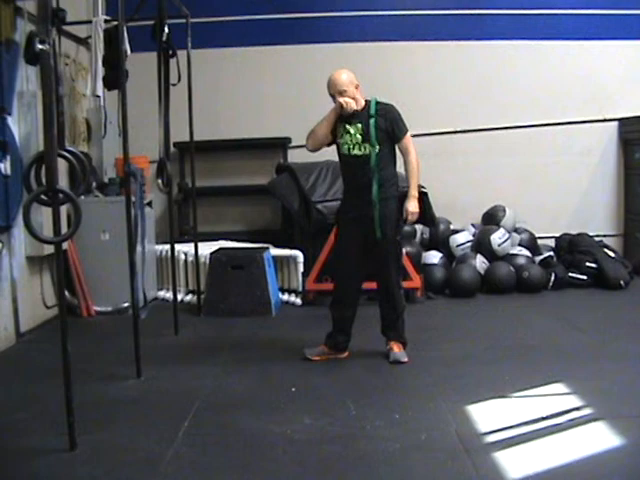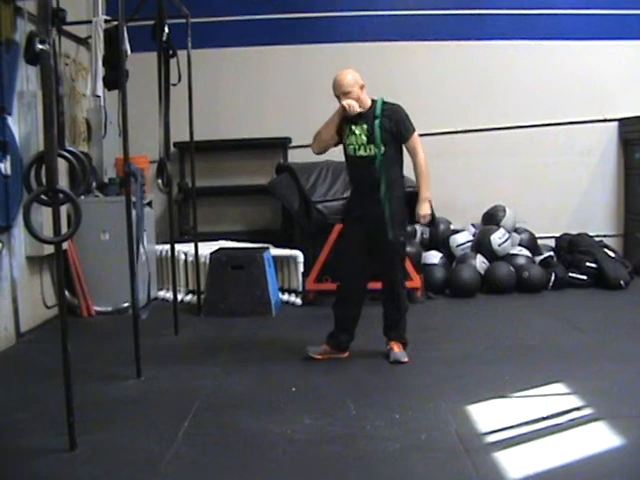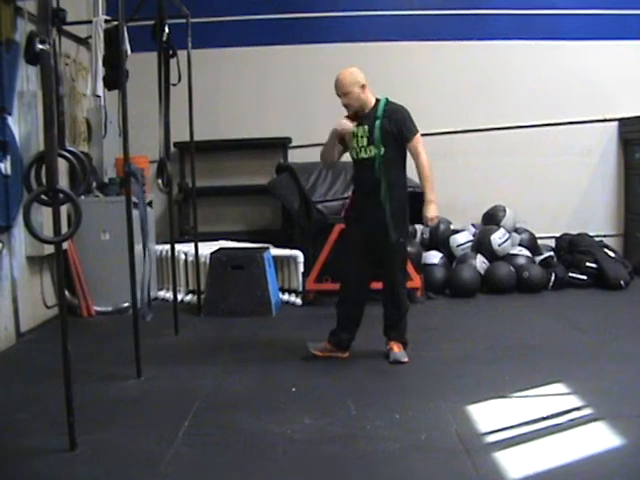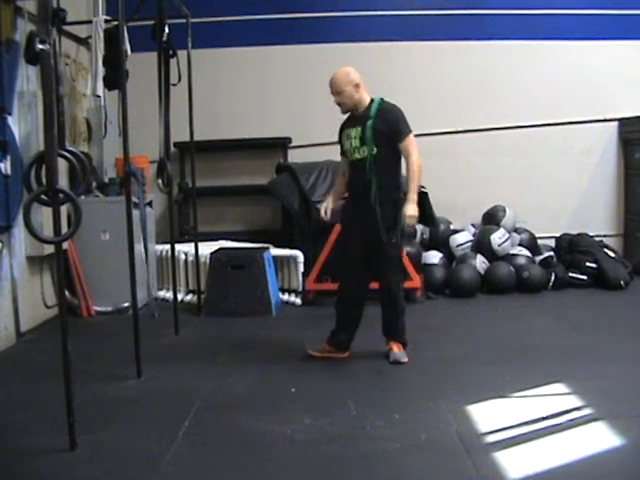
dt=0.2s
person 1, frame 1
left shoulder: (385, 113)
right shoulder: (338, 121)
left elbow: (409, 153)
right elbow: (312, 144)
left wrist: (412, 196)
right wrist: (335, 111)
left hip: (384, 207)
right hip: (351, 209)
left knee: (389, 276)
right knee: (345, 278)
left ankle: (395, 340)
right ankle: (337, 343)
person 1, frame 2
left shoulder: (391, 113)
right shoulder: (345, 121)
left elbow: (417, 154)
right elbow: (317, 147)
left wrist: (424, 198)
right wrist: (338, 113)
left hip: (389, 208)
right hip: (357, 209)
left knee: (393, 276)
right knee: (350, 277)
left ankle: (396, 340)
right ankle: (338, 342)
person 1, frame 3
left shoulder: (394, 114)
right shoulder: (349, 123)
left elbow: (420, 156)
right elbow: (326, 161)
left wrist: (430, 200)
right wrist: (336, 137)
left hip: (391, 210)
right hip: (359, 209)
left knee: (394, 277)
right knee: (352, 277)
left ankle: (396, 341)
right ankle: (340, 341)
person 1, frame 4
left shoulder: (388, 114)
right shoulder: (347, 126)
left elbow: (413, 157)
left wrist: (411, 201)
right wrist: (333, 197)
left hip: (386, 211)
right hip: (355, 210)
left knee: (390, 277)
right knee: (349, 278)
left ankle: (396, 341)
right ankle: (339, 342)
